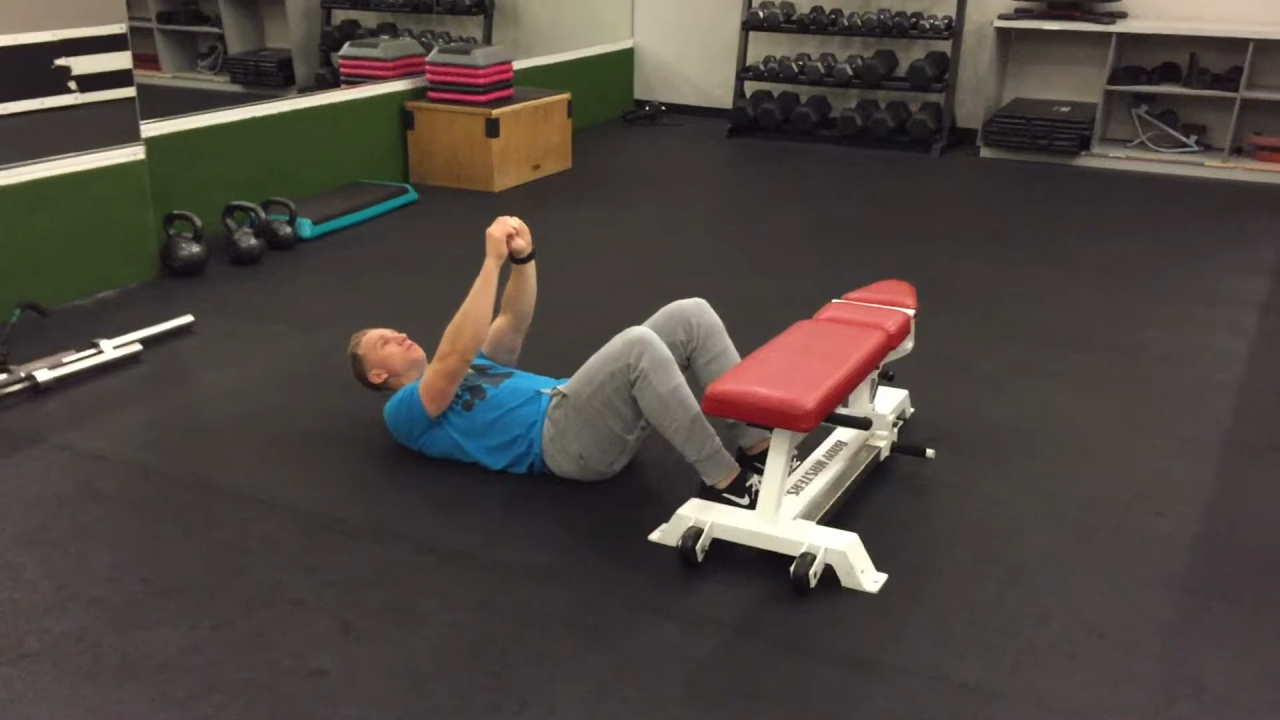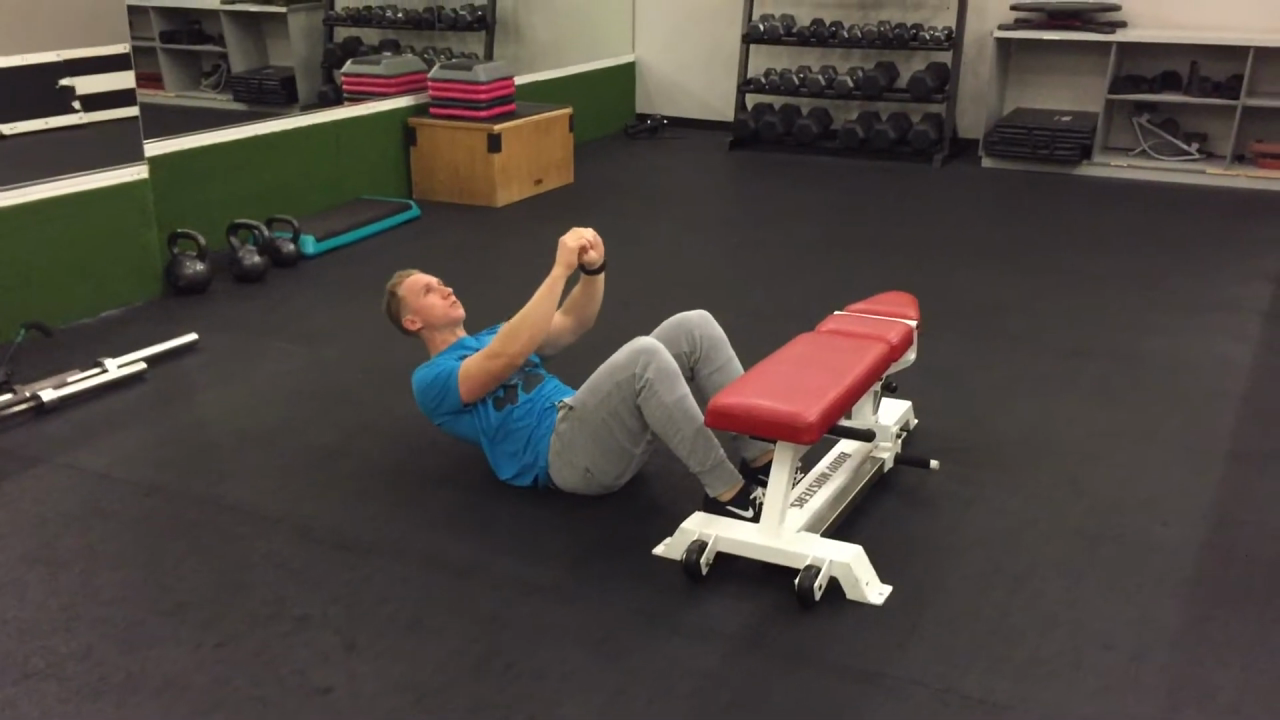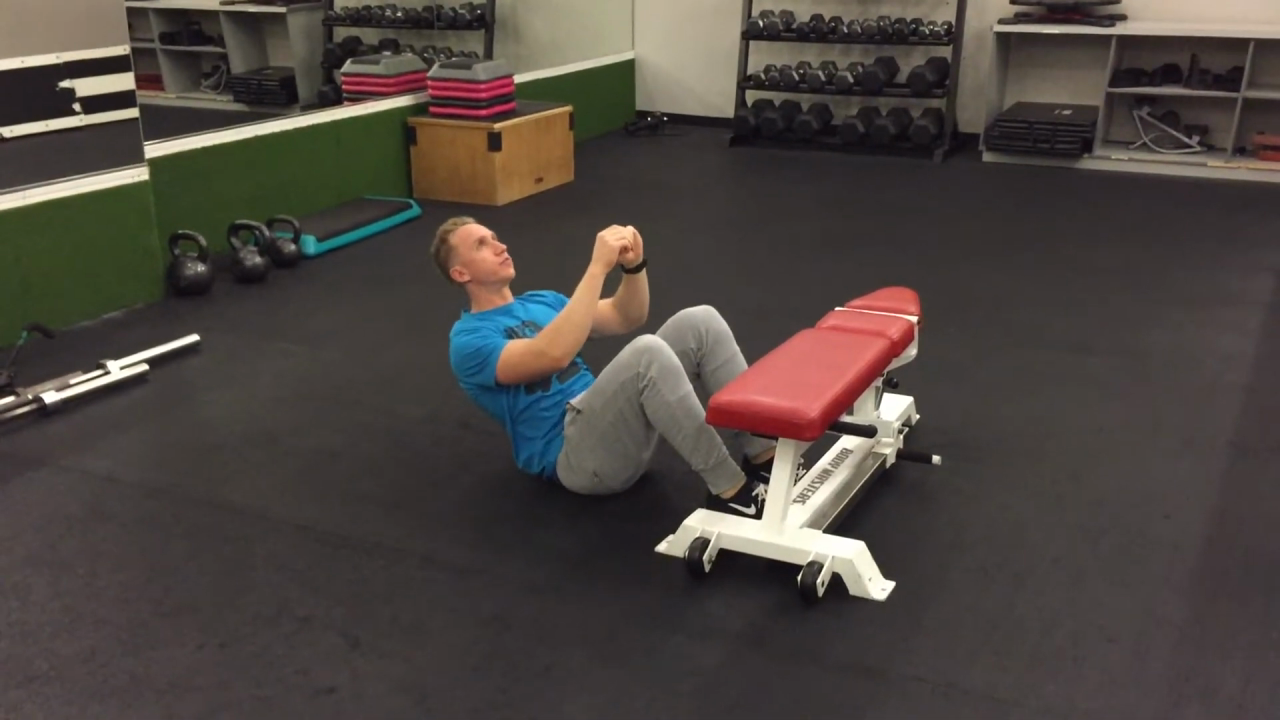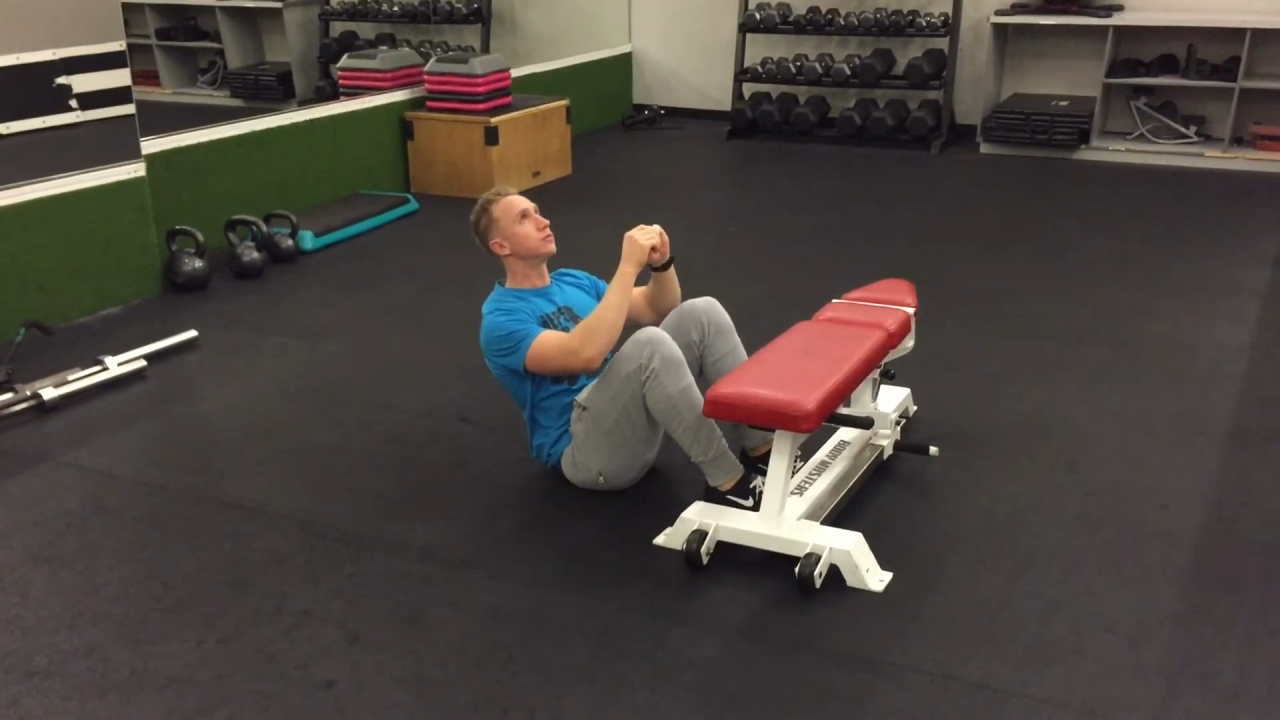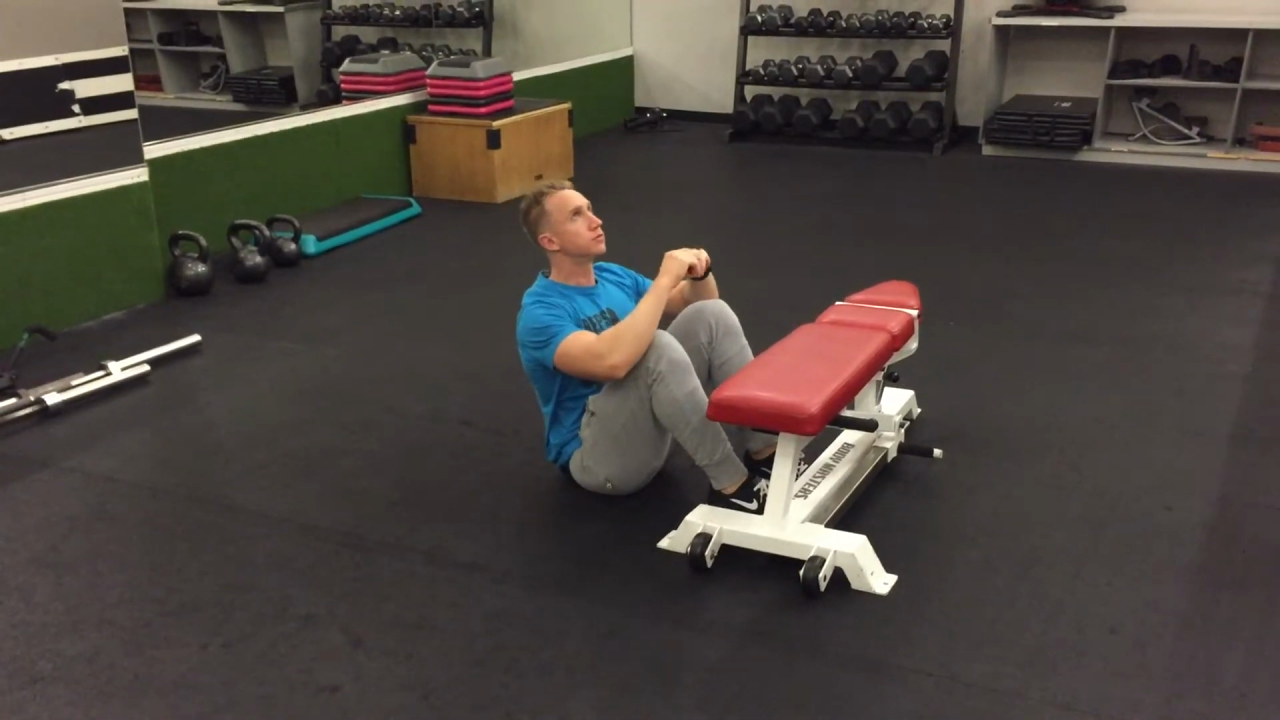
dt=1s
person 1, frame 1
left shoulder: (471, 371)
right shoulder: (407, 413)
left elbow: (513, 325)
right elbow: (455, 354)
left wrist: (522, 257)
right wrist: (492, 261)
left hip: (581, 409)
right hip: (560, 439)
left knee: (690, 315)
right knee: (638, 344)
left ankle: (757, 448)
right ankle: (724, 481)
person 1, frame 2
left shoulder: (489, 340)
right shoulder: (432, 381)
left elbow: (573, 324)
right elbow: (510, 356)
left wrist: (592, 267)
right wrist: (560, 269)
left hip: (594, 427)
right hip: (567, 455)
left knee: (694, 327)
right knee: (644, 355)
left ankle: (760, 460)
right ankle: (727, 494)
person 1, frame 3
left shoulder: (539, 302)
right shoulder: (470, 340)
left elbow: (628, 317)
right elbow: (553, 354)
left wrist: (633, 264)
right wrist: (598, 267)
left hip: (613, 419)
right hip: (576, 454)
left knee: (700, 322)
right knee: (648, 352)
left ankle: (763, 459)
right ankle: (731, 491)
person 1, frame 4
left shoulder: (573, 282)
right shoulder: (502, 318)
left elbow: (660, 311)
right elbow: (586, 354)
left wrist: (661, 263)
right wrist: (629, 266)
left hip: (629, 411)
right hip: (584, 448)
left knee: (702, 313)
right knee: (650, 344)
left ankle: (761, 451)
right ankle: (728, 483)
person 1, frame 5
left shoulder: (612, 276)
right shoulder: (541, 313)
left elbow: (698, 304)
right elbow: (612, 361)
left wrist: (699, 272)
right wrist: (665, 280)
left hip: (646, 422)
right hip: (594, 453)
left knee: (713, 315)
right knee: (659, 347)
left ankle: (765, 454)
right ankle: (732, 485)
